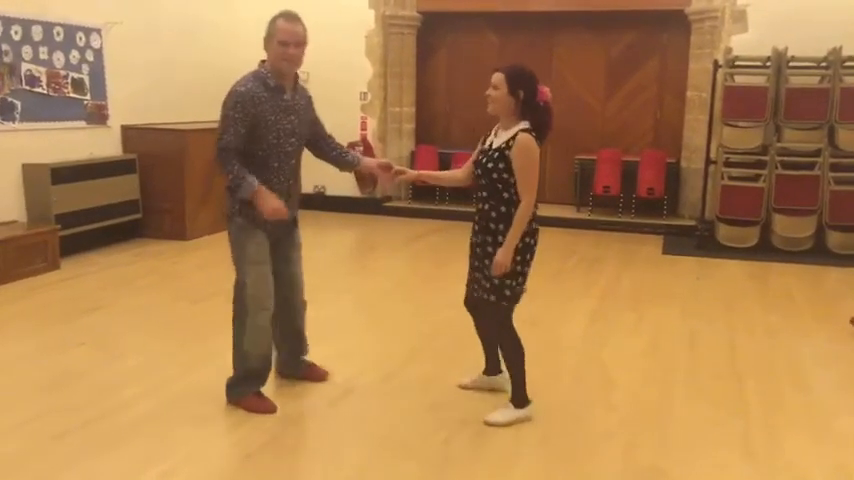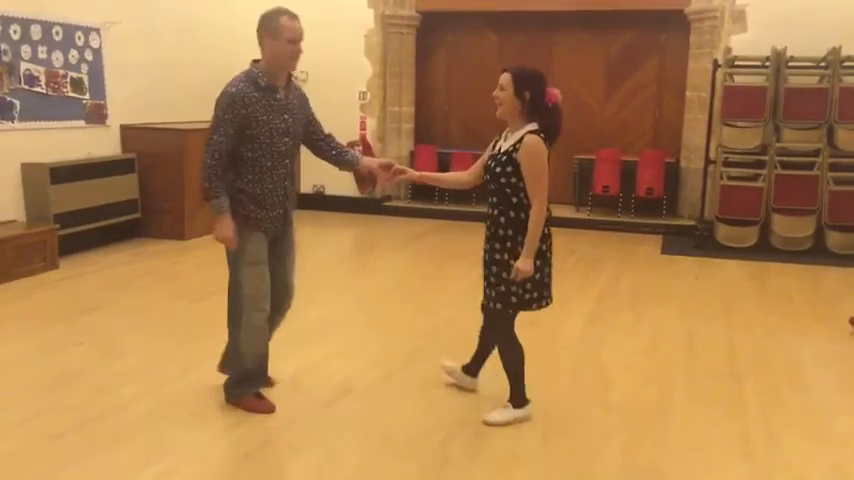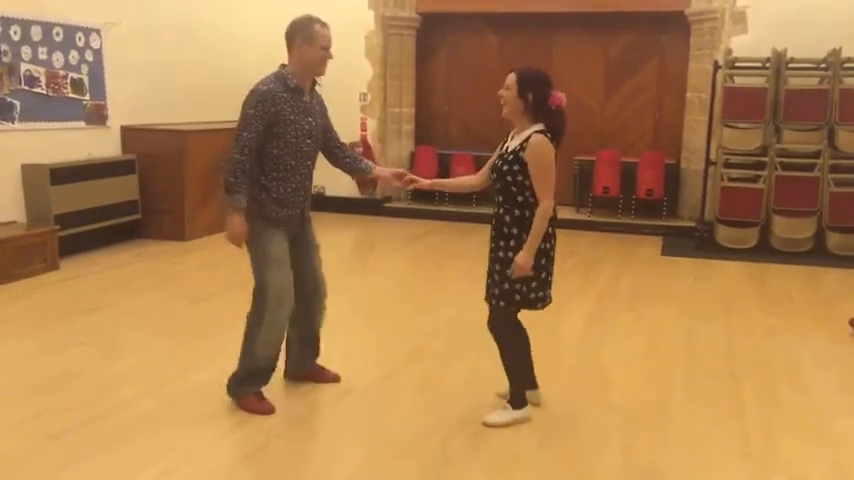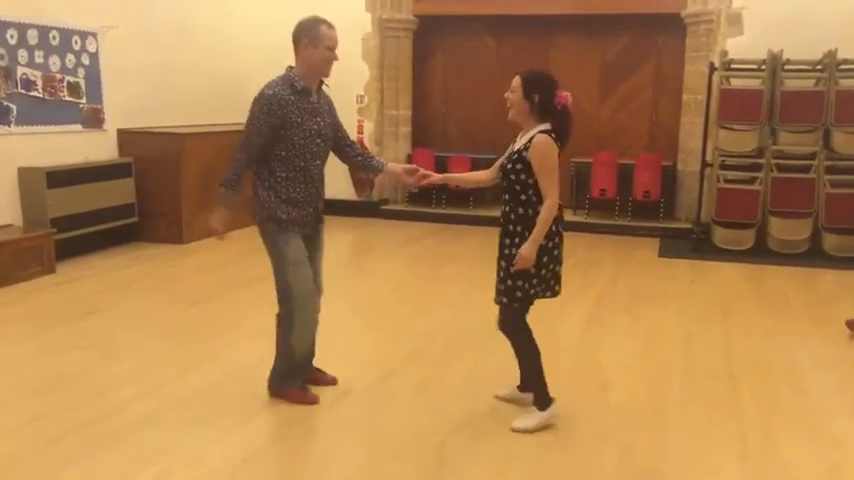
dt=0.4s
person 1, frame 1
left shoulder: (301, 96)
right shoulder: (245, 94)
left elbow: (320, 142)
right elbow: (226, 156)
left wrist: (364, 163)
right wrist: (259, 194)
left hip: (286, 214)
right hip: (249, 215)
left knee: (291, 292)
right knee: (256, 300)
left ankle: (291, 360)
right ankle: (244, 385)
person 1, frame 2
left shoulder: (296, 96)
right shoulder: (237, 95)
left elbow: (320, 141)
right elbow: (215, 159)
left wrist: (365, 163)
right wrist: (222, 215)
left hip: (282, 215)
right hip: (248, 216)
left knee: (280, 296)
right knee: (253, 301)
left ankle: (237, 359)
right ankle: (242, 385)
person 1, frame 3
left shoulder: (315, 101)
right shoulder: (267, 94)
left elbow: (335, 150)
right elbow: (241, 156)
left wrist: (378, 172)
right wrist: (237, 212)
left hip: (299, 215)
right hip: (267, 216)
left knee: (312, 291)
right knee: (276, 298)
left ankle: (302, 363)
right ankle: (246, 384)
person 1, frame 4
left shoulder: (323, 101)
right shoulder: (274, 97)
left elbow: (345, 148)
right elbow: (246, 154)
left wrist: (390, 168)
right wrist: (224, 205)
left hip: (311, 214)
right hip: (280, 216)
left knee: (309, 295)
right knee: (299, 298)
left ankle: (301, 365)
right ankle: (285, 379)
person 2, frame 1
left shoulder: (524, 140)
right shoulder: (495, 133)
left elbow: (527, 202)
right elbow: (466, 175)
left wrist: (508, 248)
right wrist: (418, 175)
left hip: (509, 237)
right hip: (486, 232)
left knee: (499, 316)
right knee: (476, 303)
left ankle: (521, 403)
right ankle: (493, 373)
person 2, frame 2
left shoulder: (532, 143)
right shoulder: (505, 138)
left elbow: (539, 205)
right elbow: (470, 178)
left wrist: (528, 256)
right wrist: (419, 176)
left hip: (520, 241)
right hip: (500, 237)
left knee: (501, 320)
right knee: (492, 310)
left ankle: (519, 403)
right ankle: (471, 371)
person 2, frame 3
left shoulder: (538, 142)
right shoulder: (513, 138)
left elbow: (545, 203)
right elbow: (480, 180)
left wrist: (529, 252)
right wrist: (430, 184)
left hip: (525, 241)
right hip: (506, 237)
left knee: (501, 320)
right knee: (504, 316)
left ankle: (519, 403)
right ankle: (527, 386)
person 2, frame 4
left shoulder: (542, 141)
right shoulder: (523, 138)
left elbow: (551, 201)
right elbow: (491, 176)
left wrist: (533, 244)
right wrist: (443, 178)
left hip: (532, 239)
right hip: (516, 236)
left knee: (510, 321)
right knee: (514, 317)
left ankle: (544, 403)
right ankle: (527, 388)
